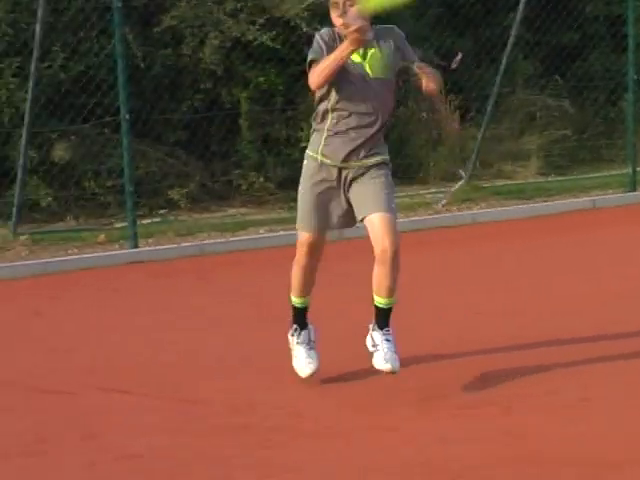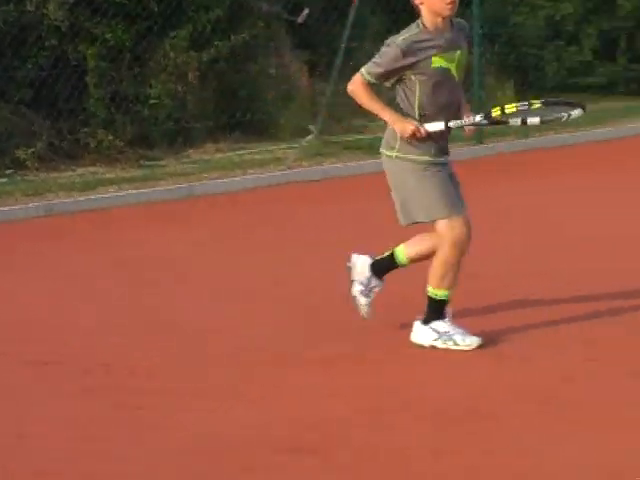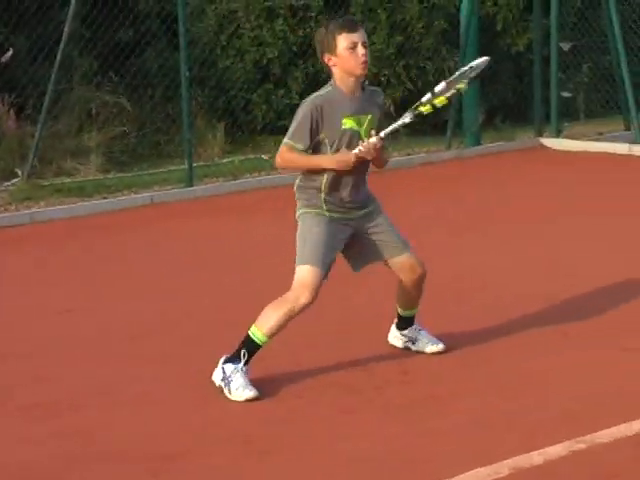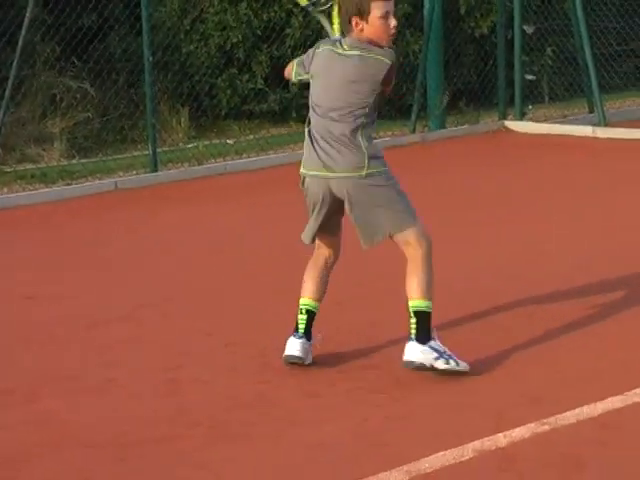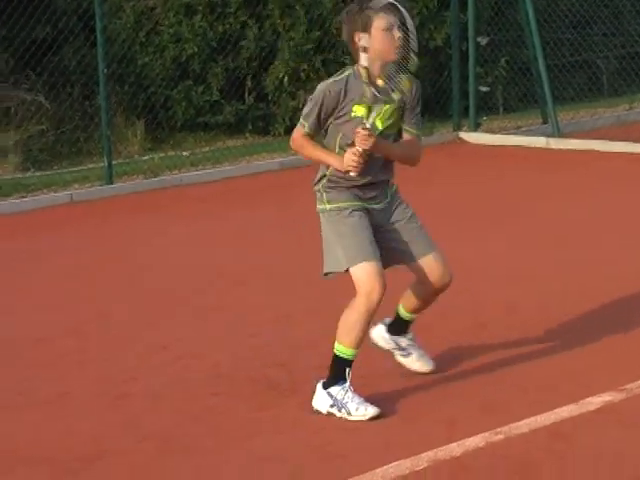
dt=1s
person 1, frame 1
left shoulder: (391, 38)
right shoulder: (326, 40)
left elbow: (424, 76)
right elbow: (315, 81)
left wrist: (430, 78)
right wrist: (349, 43)
left hip: (371, 163)
right hip: (323, 161)
left knee: (387, 244)
right knee: (307, 248)
left ankle: (381, 331)
right ankle: (301, 330)
person 1, frame 2
left shoulder: (460, 31)
right shoulder: (406, 45)
right elbow: (357, 86)
left wrist: (465, 112)
right wrist: (397, 120)
left hip: (432, 153)
right hip: (411, 154)
left knee: (447, 239)
right knee: (457, 235)
left ankle: (374, 268)
right ankle: (433, 323)
person 1, frame 3
left shoulder: (375, 99)
right shoulder: (316, 106)
left elbow: (381, 163)
right elbow: (283, 158)
left wrist: (377, 153)
right wrist: (332, 160)
left hip: (361, 207)
right hip: (319, 210)
left knee: (414, 271)
right knee: (304, 293)
left ankle: (404, 329)
right ankle: (234, 363)
person 1, frame 4
left shoulder: (323, 50)
right shoulder: (383, 61)
left elbow: (290, 73)
left hip: (315, 170)
right hip: (360, 169)
left knee: (325, 252)
right knee: (417, 247)
left ankle: (300, 338)
right ankle: (422, 343)
person 1, frame 5
left shoulder: (409, 89)
right shoulder: (333, 89)
left elbow: (413, 154)
right elbow: (298, 140)
left wrist: (377, 148)
right wrist: (337, 160)
left hip: (384, 198)
right hip: (340, 202)
left knee: (438, 277)
right knee: (373, 289)
left ankle: (395, 331)
right ankle: (332, 388)
